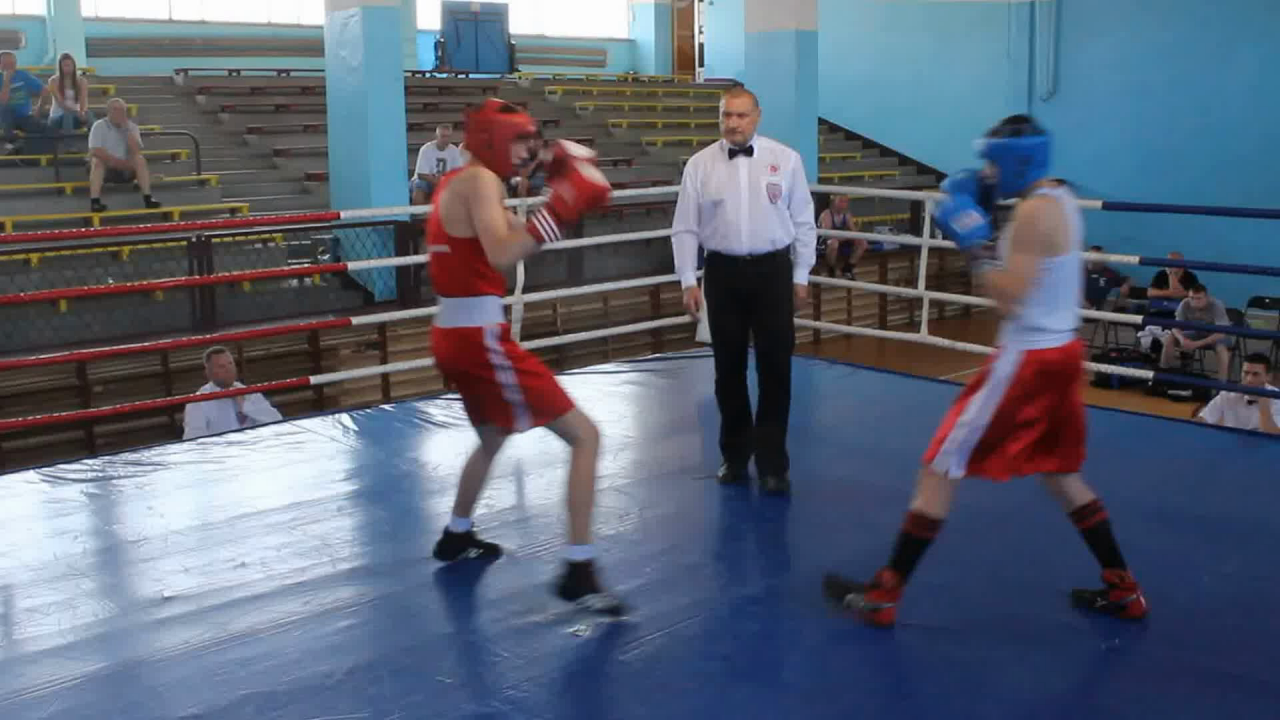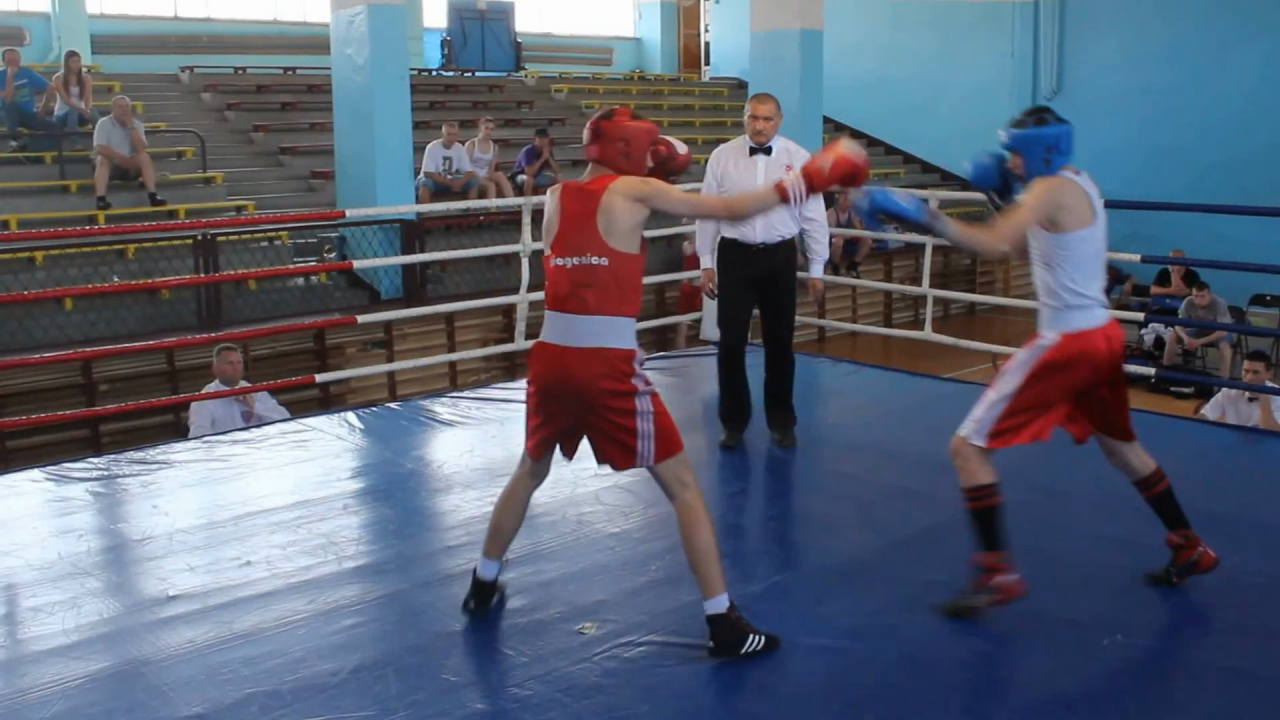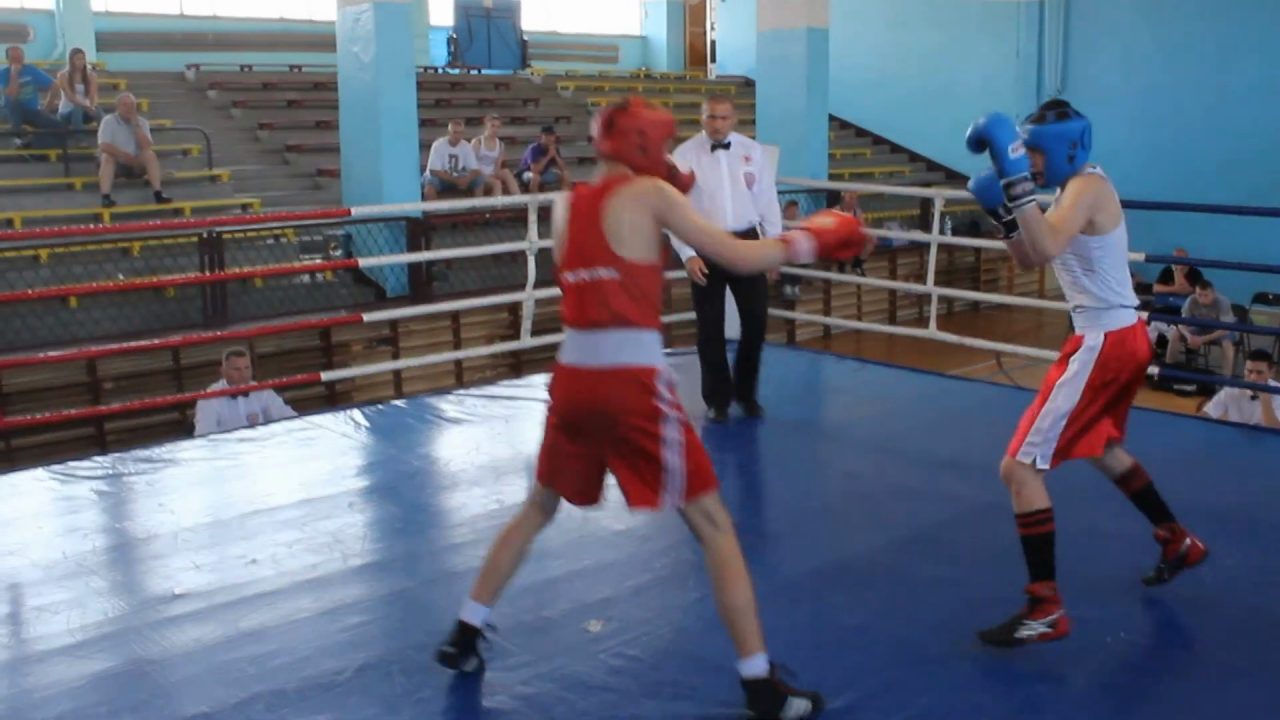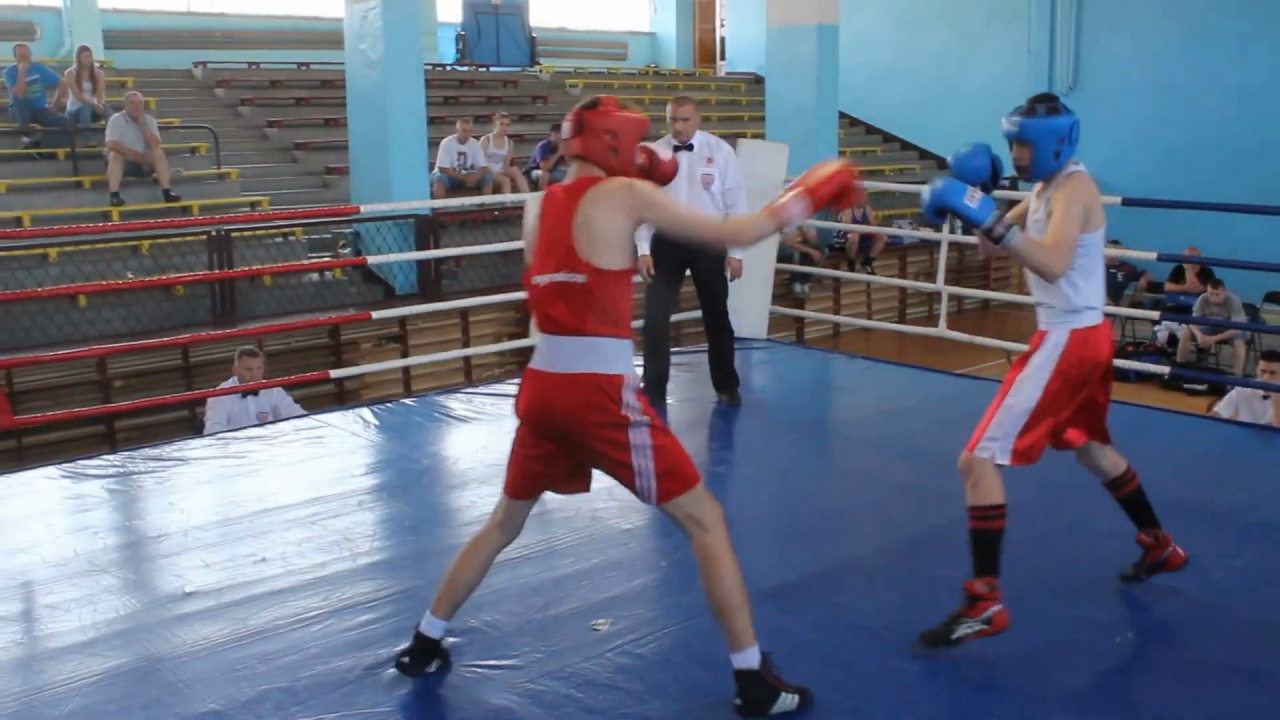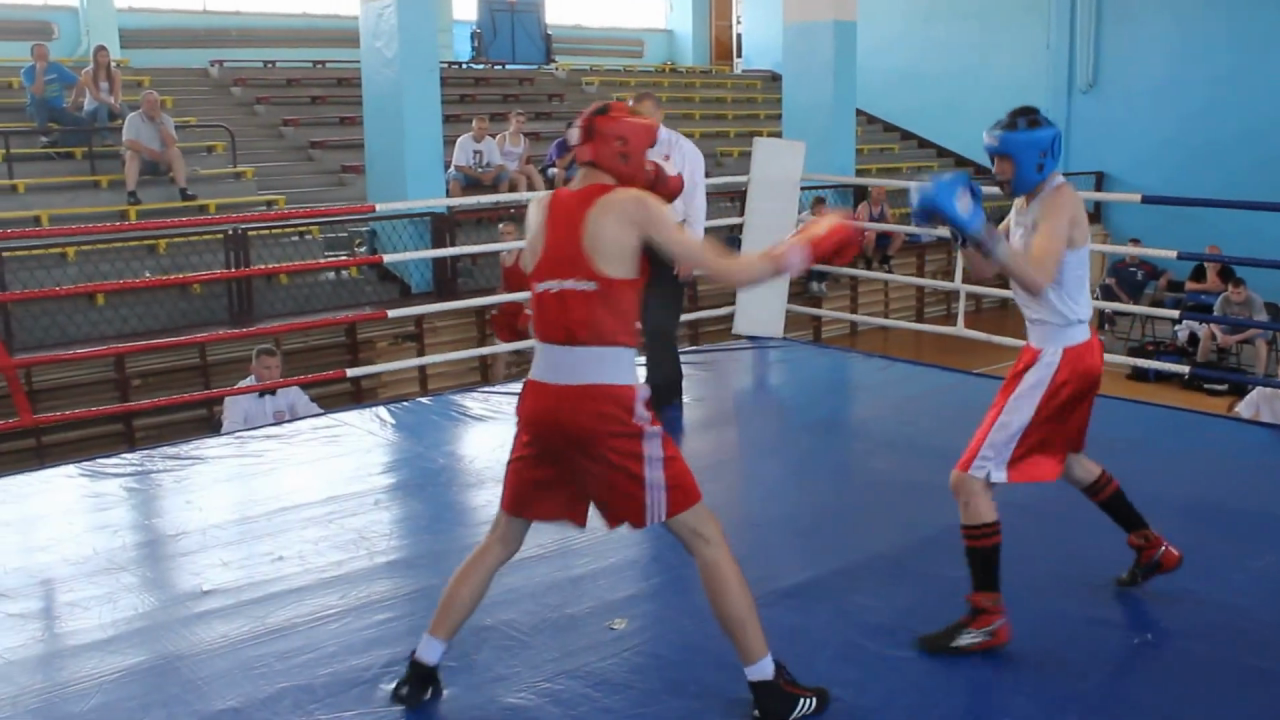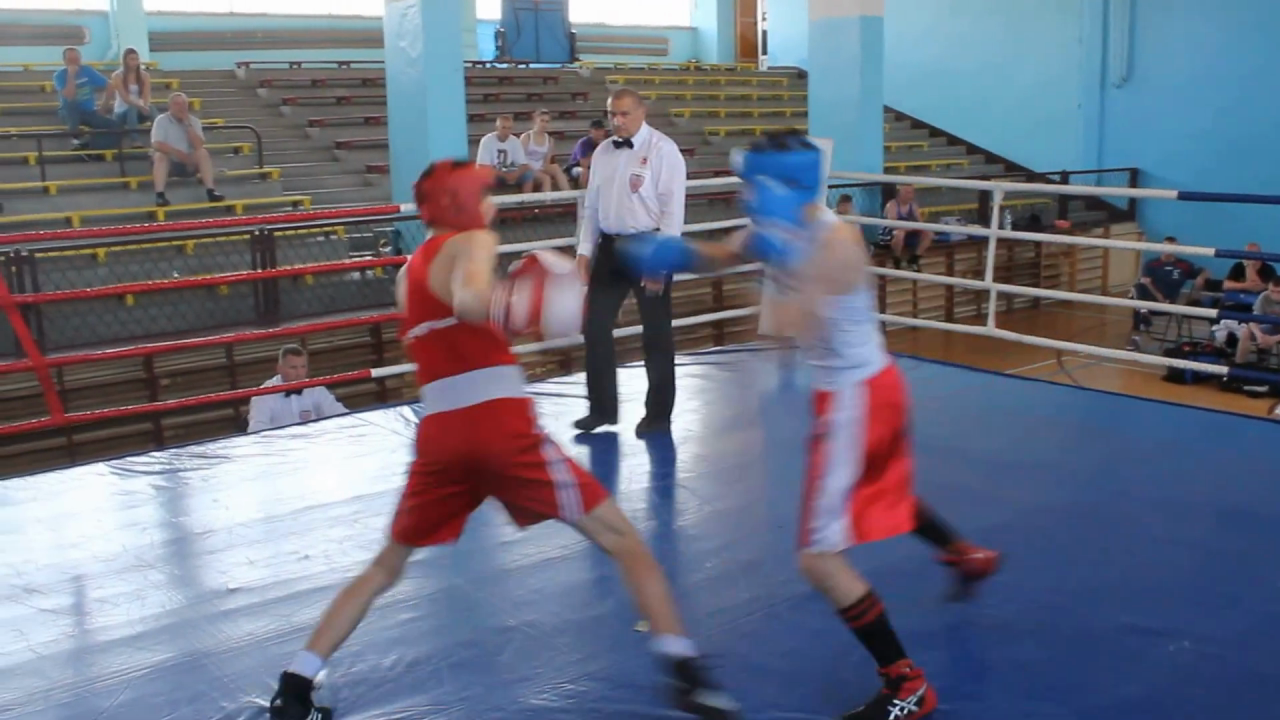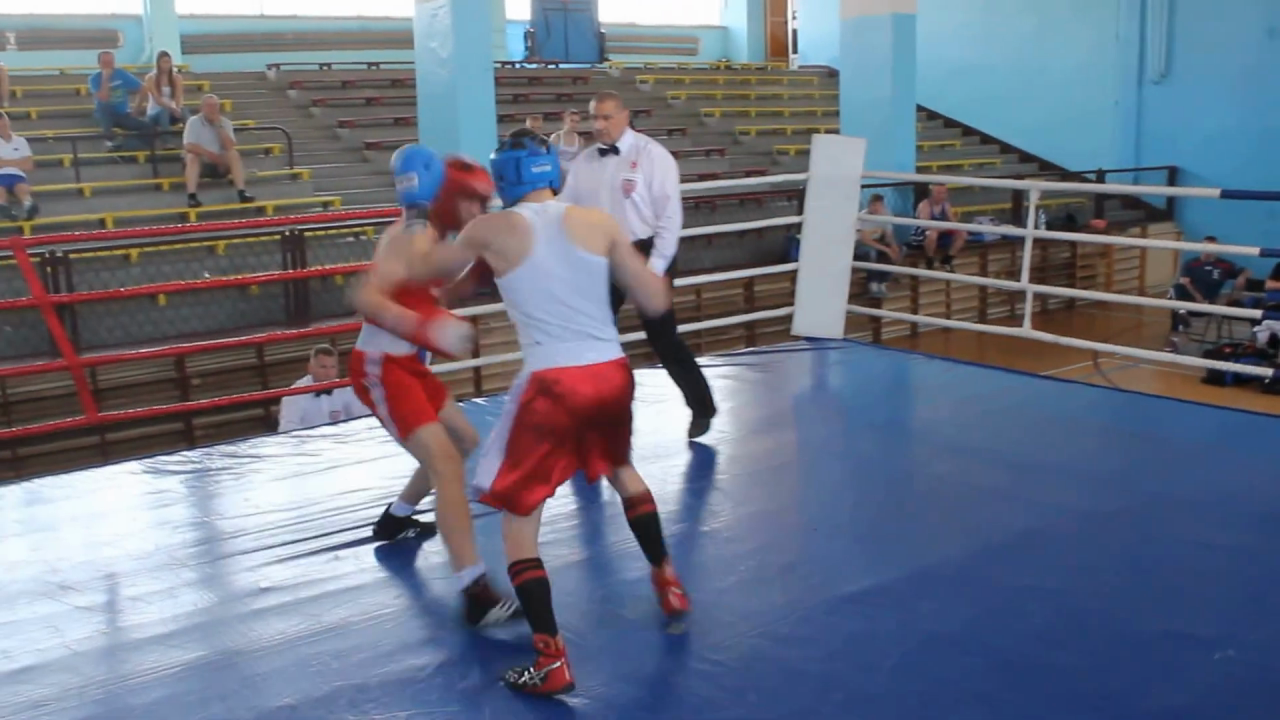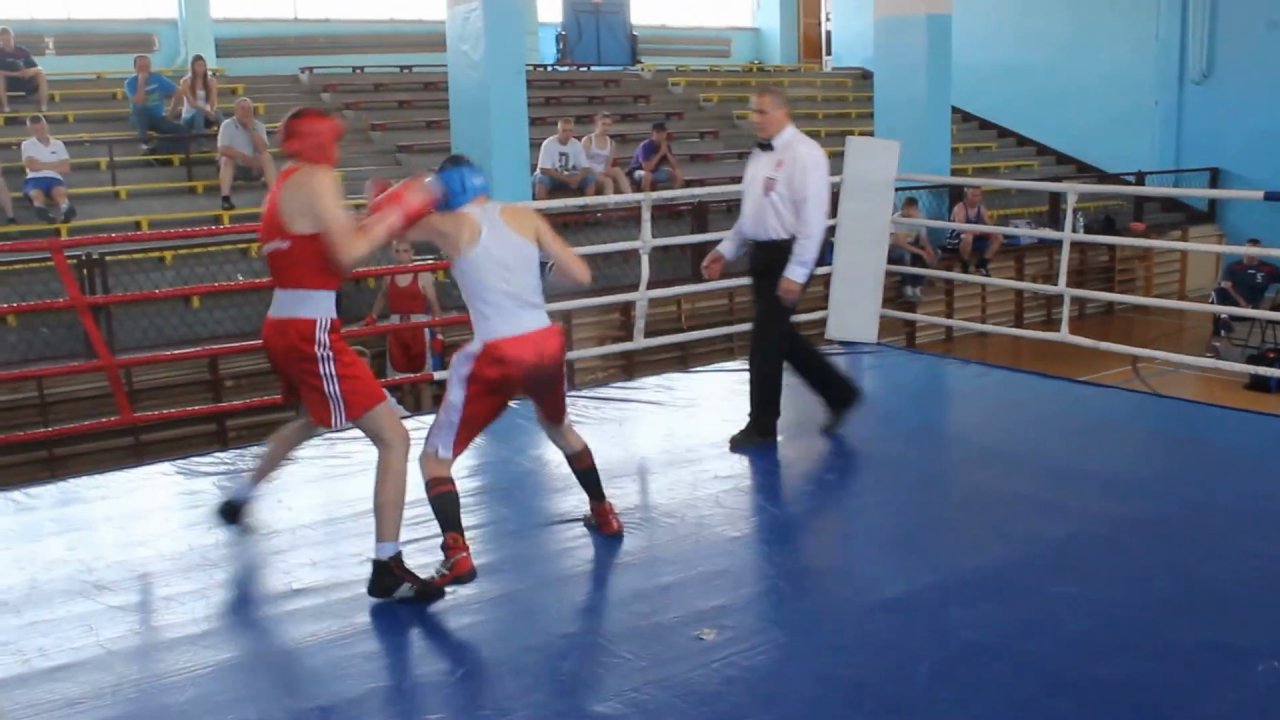
dt=0.7s
person 1, frame 1
left shoulder: (452, 185)
right shoulder: (477, 180)
left elbow: (506, 240)
right elbow: (501, 256)
left wrist: (556, 182)
right wrist: (561, 209)
left hip: (451, 337)
right hip: (479, 341)
left knee: (496, 436)
right knee: (585, 436)
left ankle: (456, 534)
right ankle: (579, 569)
person 1, frame 2
left shoulder: (556, 198)
right shoulder: (634, 190)
right elbow: (731, 209)
right wrist: (811, 177)
left hip: (551, 357)
right hip: (610, 364)
left knee: (531, 471)
right knee: (683, 487)
left ankle: (484, 584)
right ankle: (724, 624)
person 1, frame 3
left shoulder: (565, 205)
right shoulder: (652, 193)
right elbow: (740, 258)
right wrist: (809, 238)
left hip: (574, 380)
right hip: (637, 385)
left knee: (536, 511)
right knee: (715, 527)
left ankle: (465, 634)
person 1, frame 4
left shoulder: (537, 206)
right shoulder: (624, 193)
right elbow: (733, 234)
right wrist: (804, 198)
left hip: (543, 387)
right hip: (603, 392)
left knee: (503, 523)
right knee: (704, 522)
left ankle: (424, 645)
person 1, frame 5
left shoulder: (542, 208)
right shoulder: (635, 206)
right elbow: (731, 273)
right wrist: (810, 246)
left hip: (543, 400)
right hip: (611, 404)
left knee: (499, 542)
right knee: (706, 539)
person 1, frame 6
left shoulder: (409, 271)
right shoulder: (470, 243)
right elbow: (465, 299)
left hip: (441, 433)
right hip: (502, 425)
left knee: (386, 565)
right knee: (623, 540)
right ankle: (684, 672)
person 1, frame 7
left shoulder: (434, 233)
right shoulder: (414, 234)
right elbow: (368, 303)
right wrist: (427, 327)
left hip: (411, 363)
right hip: (380, 368)
left knee: (463, 442)
right knee: (447, 463)
left ankle: (395, 517)
right ankle: (476, 594)
person 1, frame 8
left shoulder: (284, 188)
right shoulder: (316, 181)
right elbow: (349, 257)
left wrist: (380, 216)
right wrist: (399, 214)
left hip: (284, 328)
right hip: (311, 334)
left knee: (309, 420)
right knee: (394, 438)
left ankle: (240, 499)
right ankle: (387, 570)
person 2, frame 1
left shoulder: (1036, 213)
right shoulder: (1058, 199)
left elbow: (1010, 295)
left wrist: (972, 238)
right wrist: (981, 216)
left hip: (1028, 361)
right hip: (1063, 353)
left knee: (940, 469)
right knee: (1061, 475)
left ankle: (883, 593)
right ankle: (1121, 588)
person 2, frame 2
left shoulder: (1050, 190)
right shoulder: (1081, 185)
left elbow: (992, 244)
right elbow: (1030, 244)
left wrist: (920, 211)
right wrist: (1003, 194)
left hip: (1065, 343)
right hip: (1102, 336)
left knee: (969, 445)
right knee: (1120, 442)
left ankle: (998, 571)
right ankle: (1191, 547)
person 2, frame 3
left shoulder: (1087, 187)
right shoulder: (1072, 188)
left elbow: (1045, 250)
right elbow: (1027, 257)
left wrist: (1016, 180)
right wrist: (1001, 210)
left hip: (1107, 344)
right hip: (1108, 338)
left knee: (1020, 469)
right knee: (1098, 448)
left ankle: (1047, 608)
right ankle: (1177, 541)
person 2, frame 4
left shoulder: (1074, 188)
right shoulder: (1045, 188)
left elbow: (1053, 265)
right elbow: (996, 248)
left wrist: (985, 214)
right wrist: (978, 208)
left hip: (1069, 341)
right hip: (1084, 337)
left knee: (978, 460)
right knee: (1091, 446)
left ankle: (984, 601)
right ankle: (1159, 546)
person 2, frame 5
left shoulder: (1062, 202)
right shoulder: (1023, 204)
left elbow: (1036, 280)
right elbow: (989, 267)
left wrist: (970, 222)
right wrist: (955, 222)
left hip: (1061, 358)
right hip: (1067, 353)
left knee: (973, 479)
right knee: (1068, 461)
left ankle: (987, 617)
right ankle: (1152, 548)
person 2, frame 6
left shoulder: (833, 240)
right shoulder: (773, 228)
left elbow: (800, 330)
right elbow: (719, 255)
left wrist: (782, 259)
right wrist: (678, 250)
left hip: (856, 399)
right hip: (851, 390)
left knee: (818, 558)
right knee: (885, 492)
right ankle: (965, 555)
person 2, frame 7
left shoulder: (490, 229)
right shoulder: (597, 222)
left elbow: (425, 271)
right elbow: (655, 302)
left hip: (551, 385)
right hip: (612, 373)
left knee: (516, 520)
right knee: (619, 469)
left ankle: (551, 659)
right ankle: (666, 583)
person 2, frame 8
left shoulder: (447, 224)
right shoulder: (524, 217)
right elbow: (581, 276)
left hip: (495, 354)
right hip: (546, 342)
left knee: (435, 457)
right knee: (558, 426)
left ankle: (457, 555)
right ankle: (603, 512)
person 3, frame 1
left shoulder: (786, 160)
right shoulder: (699, 164)
left elbow: (803, 222)
right elbow: (685, 228)
left wrist: (801, 276)
right wrist: (688, 279)
left hip: (772, 269)
right hip: (722, 271)
left knee: (775, 368)
right knee: (729, 368)
left ankle: (773, 461)
right ankle: (736, 454)
person 3, frame 2
left shoulder: (799, 159)
right shoulder: (722, 157)
left elbow: (814, 218)
right elbow: (707, 215)
left wrist: (816, 269)
right wrist: (706, 263)
left hip: (779, 258)
right hip: (735, 257)
left knee: (779, 343)
right knee: (731, 343)
left ankle: (781, 421)
right ankle: (734, 422)
person 3, frame 3
left shoulder: (753, 151)
right shoulder: (684, 155)
left elbow: (768, 202)
right wrist: (687, 254)
left hip: (746, 242)
left knee: (756, 322)
right knee: (710, 327)
left ankle: (745, 392)
right ankle: (717, 399)
person 3, frame 4
left shoulder: (720, 151)
left elbow: (736, 203)
left wrist: (735, 251)
right wrist: (643, 249)
right hip: (667, 241)
left knee: (716, 317)
right knee: (655, 316)
left ankle: (726, 384)
right ankle: (654, 389)
person 3, frame 5
left shoulder: (683, 150)
left elbow: (696, 205)
left knee: (661, 324)
right knee: (653, 324)
left ankle: (659, 401)
right ankle: (669, 395)
person 3, frame 6
left shoulder: (663, 150)
right shoulder: (602, 152)
left elbow: (673, 212)
right elbow: (591, 205)
right wrist: (584, 251)
right hip: (611, 246)
left knee: (656, 334)
right knee: (595, 325)
left ankle: (658, 413)
right ankle: (603, 407)
person 3, frame 7
left shoulder: (653, 155)
right shoulder: (583, 162)
left elbow: (670, 217)
left wrist: (656, 265)
left hip: (643, 256)
left knee: (664, 337)
left ankle: (701, 406)
person 3, frame 8
left shoulder: (804, 153)
right shoulder: (760, 154)
left elbow: (813, 218)
left wrist: (796, 273)
right wrist: (726, 250)
left hip: (785, 256)
right hip: (761, 254)
left knee: (767, 340)
right knee: (780, 337)
left ankle: (762, 426)
right ankle: (839, 393)
